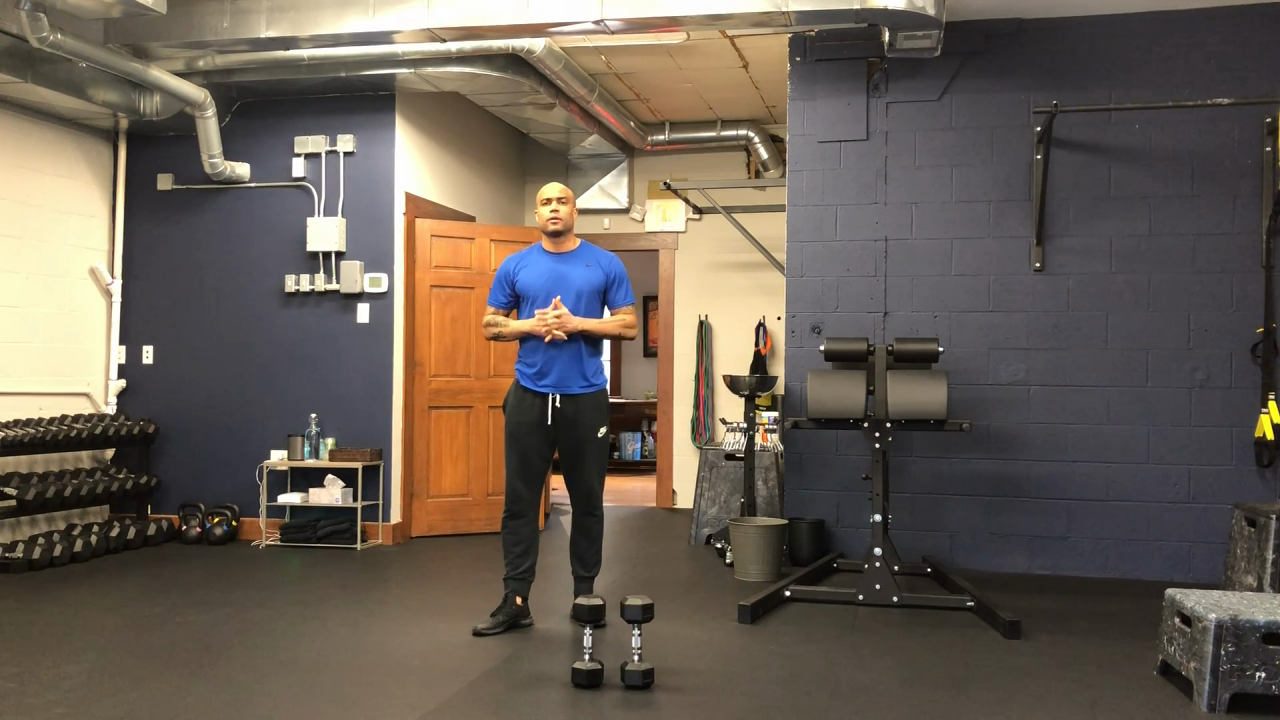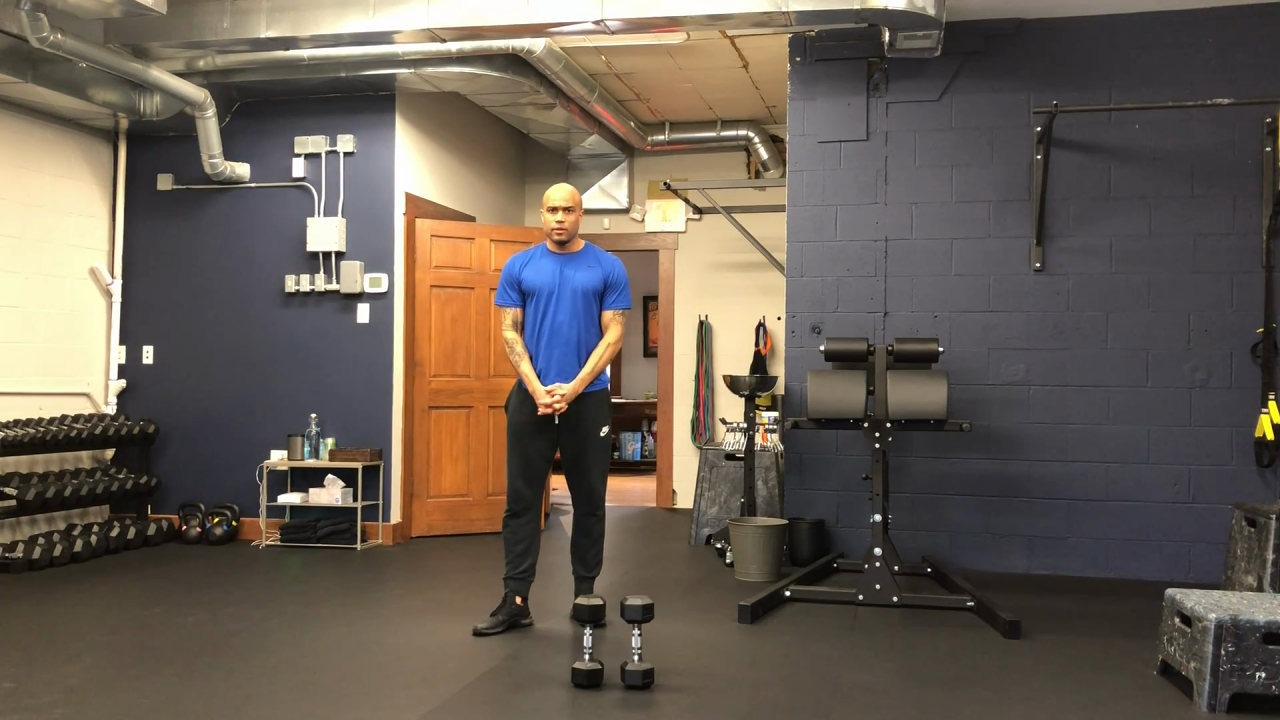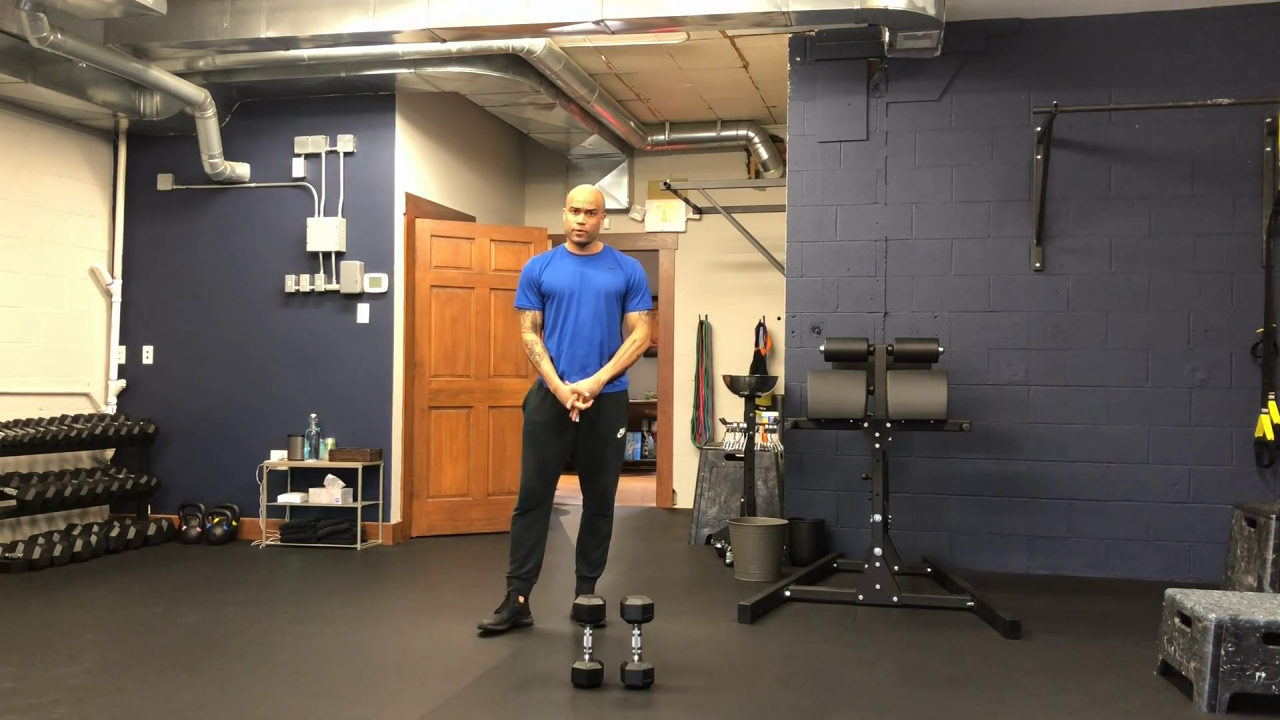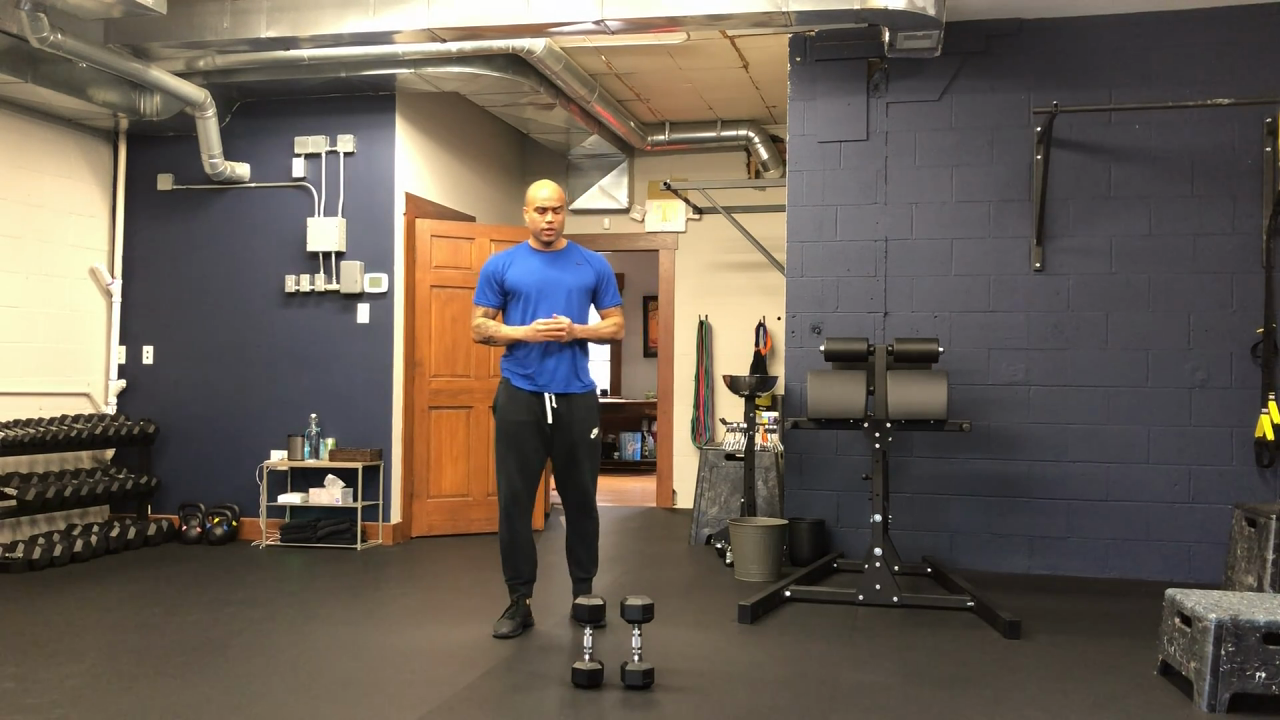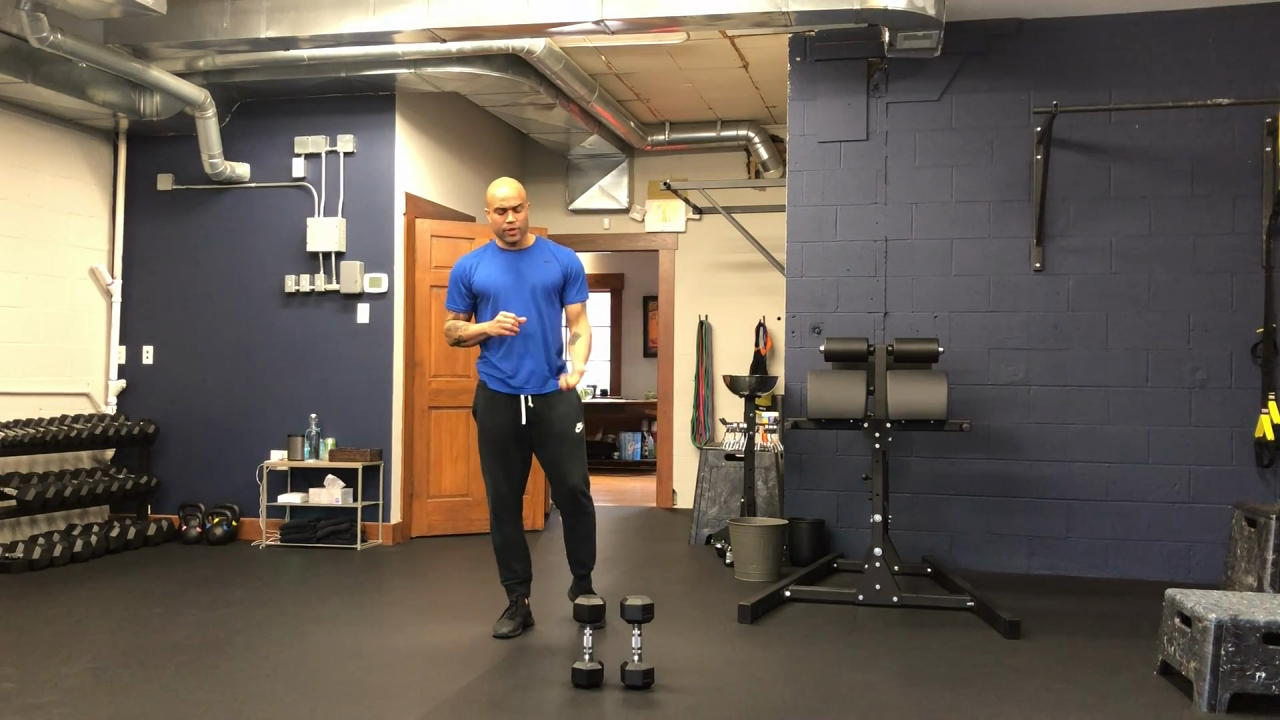
dt=1s
person 1, frame 1
left shoulder: (605, 264)
right shoulder: (515, 266)
left elbow: (629, 325)
right elbow: (490, 326)
left wrist: (577, 323)
right wrist: (531, 325)
left hip: (586, 397)
right hip: (529, 396)
left knee: (587, 502)
right knee: (520, 500)
left ankle: (585, 595)
right ankle: (516, 599)
person 1, frame 2
left shoulder: (608, 267)
right shoulder: (519, 266)
left elbow: (613, 335)
right elbow: (510, 332)
left wrist: (573, 388)
right wrist: (537, 389)
left hip: (588, 399)
right hip: (530, 398)
left knee: (589, 501)
right knee: (521, 500)
left ankle: (585, 594)
right ankle: (516, 599)
person 1, frame 3
left shoulder: (628, 271)
right shoulder: (538, 268)
left elbow: (639, 335)
right elbow: (529, 333)
left wrist: (596, 382)
right wrist: (560, 386)
left hip: (607, 400)
right hip: (550, 396)
left knee: (599, 502)
right knee: (532, 497)
left ankle: (586, 593)
right ankle: (518, 598)
person 1, frame 4
left shoulder: (593, 265)
right shoulder: (501, 265)
left elbow: (616, 326)
right elbow: (479, 327)
left wrist: (576, 331)
right wrist: (524, 332)
left hip: (576, 396)
right hip: (519, 395)
left knee: (580, 501)
right knee: (514, 502)
left ankle: (584, 592)
right ankle: (520, 600)
person 1, frame 5
left shoulder: (563, 260)
right shoulder: (469, 268)
left elbow: (579, 323)
right elbow: (451, 330)
left wrist: (577, 366)
right wrist: (486, 327)
left hip: (554, 397)
right hip: (498, 398)
left knee: (574, 492)
right knee: (504, 502)
left ankle: (583, 585)
right ankle: (518, 600)
